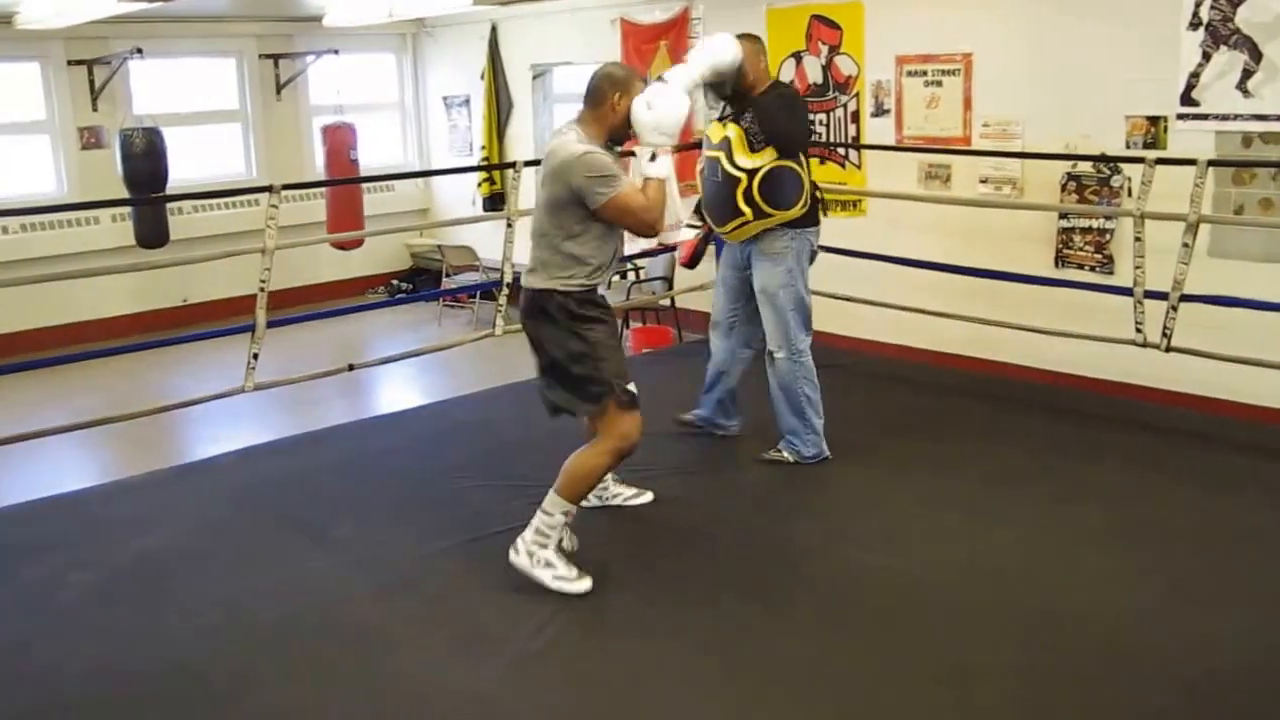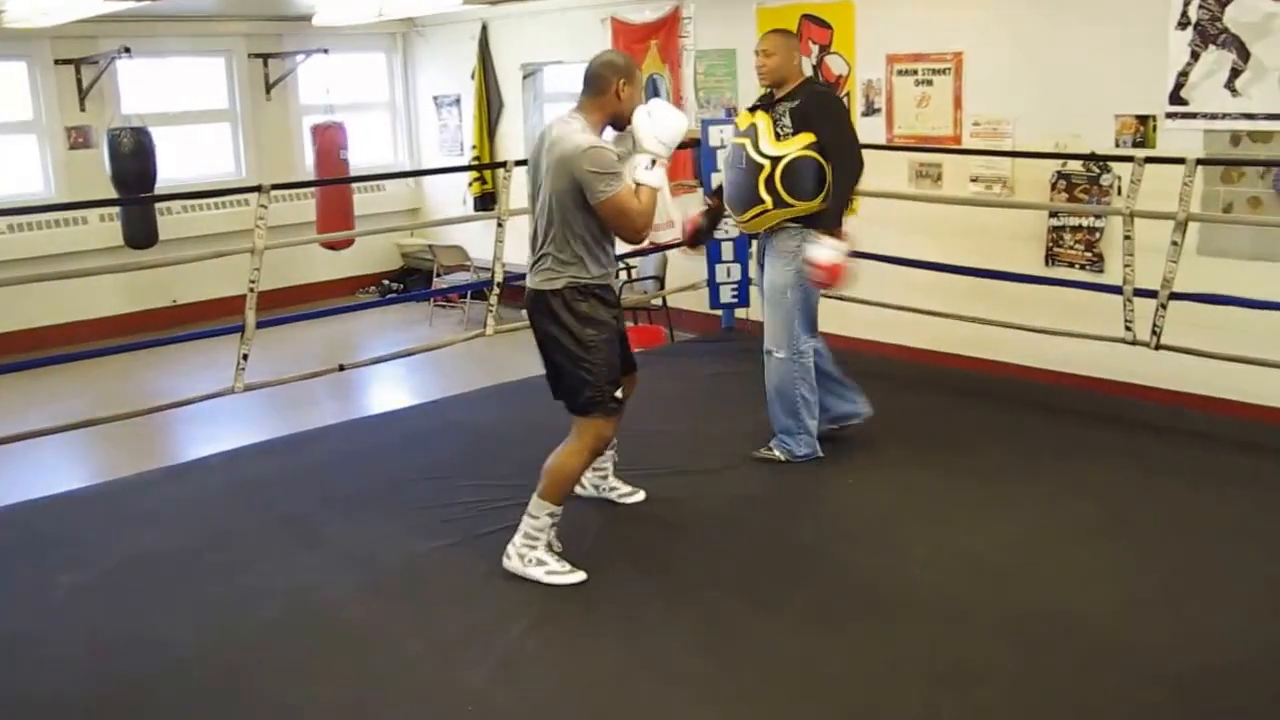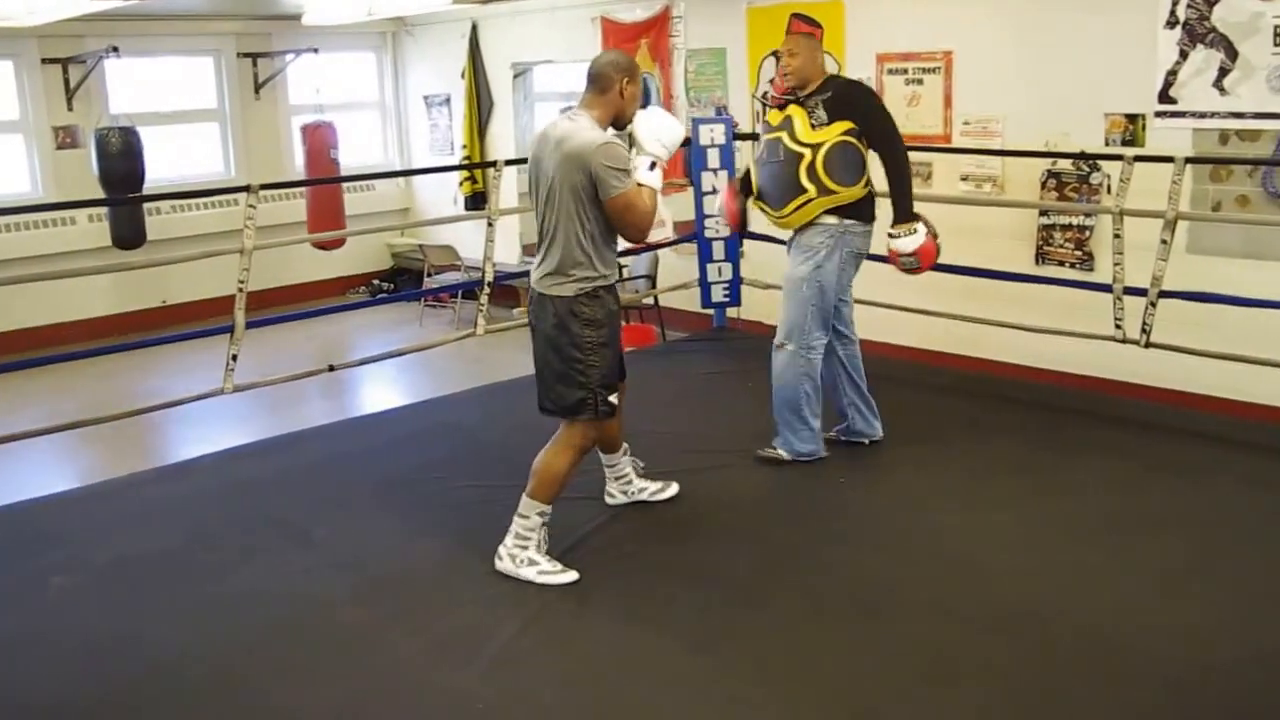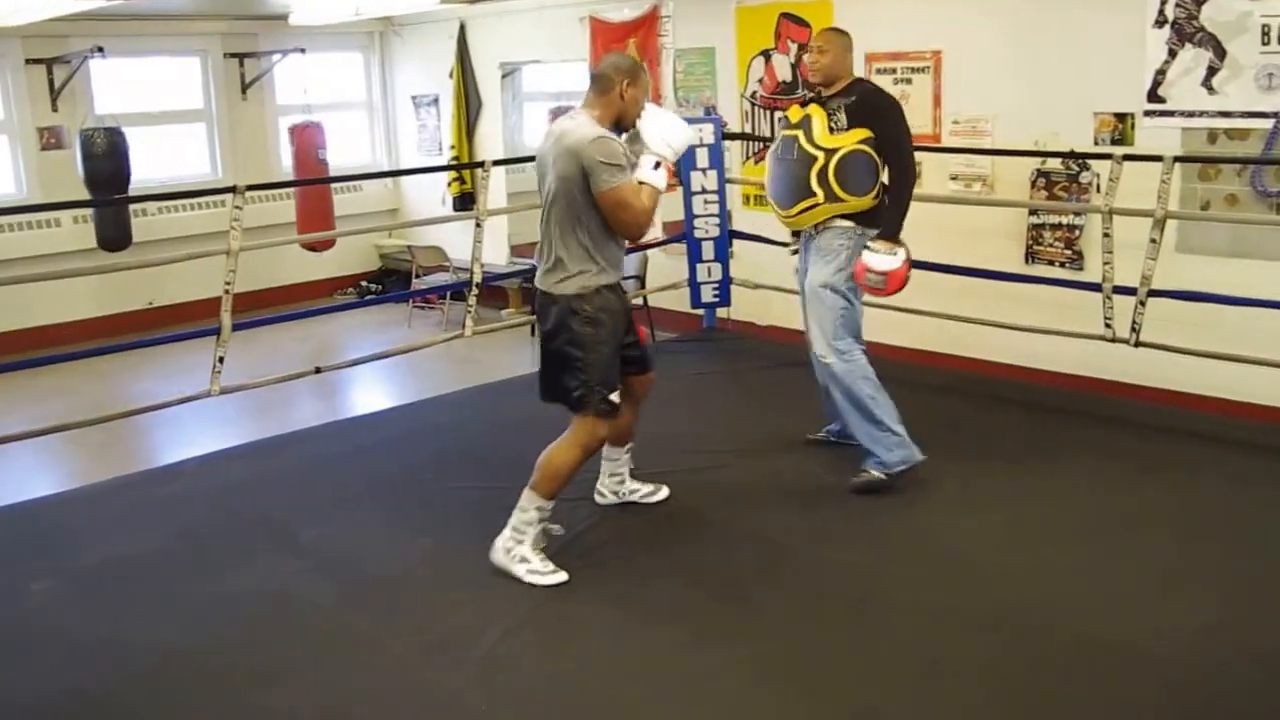
dt=0.3s
person 1, frame 1
left shoulder: (581, 139)
right shoulder: (583, 161)
left elbow: (623, 151)
right elbow: (649, 220)
right wrist: (659, 152)
left hip: (576, 296)
right hip: (561, 304)
left knee: (616, 400)
right knee: (621, 430)
left ankle: (601, 484)
right ankle: (537, 543)
person 1, frame 2
left shoulder: (558, 130)
right shoulder: (590, 152)
right elbow: (635, 228)
left wrist: (640, 161)
right wrist: (652, 161)
left hip: (584, 286)
right hip: (569, 296)
left knee: (621, 380)
right knee: (596, 427)
left ankle: (597, 477)
right ankle: (528, 546)
person 1, frame 3
left shoulder: (551, 133)
right shoulder: (603, 148)
right elbow: (637, 227)
left wrist: (638, 161)
right wrist: (651, 163)
left hip: (561, 287)
right hip: (579, 298)
left knee: (609, 393)
right knee: (579, 428)
left ankle: (623, 482)
right ankle: (519, 546)
person 1, frame 4
left shoulder: (561, 130)
right shoulder: (599, 143)
right elbow: (633, 225)
left wrist: (643, 160)
right wrist: (656, 162)
left hip: (592, 287)
right hip: (580, 297)
left knee: (636, 382)
right knee: (591, 426)
left ankle: (615, 481)
right ankle: (516, 539)
person 2, frame 1
left shoulder: (784, 102)
right shoulder: (729, 109)
left elbow: (793, 143)
left wrist: (750, 93)
right wrist: (702, 225)
left hip: (783, 238)
right hip: (742, 237)
left knee: (785, 344)
right knee: (728, 327)
left ankle: (805, 442)
right ankle: (716, 413)
person 2, frame 2
left shoulder: (819, 100)
right shoulder: (763, 106)
left elbow: (849, 161)
right elbow: (747, 167)
left wrist: (830, 226)
left hip: (801, 234)
right hip: (771, 233)
left knee: (787, 341)
right knee: (787, 334)
left ankle: (796, 441)
right ankle: (843, 406)
person 2, frame 3
left shoulder: (848, 95)
right shoulder: (788, 110)
left elbow: (892, 148)
right elbow: (770, 168)
left wrist: (904, 213)
right wrist: (744, 187)
left hip: (835, 230)
right hip: (809, 231)
left knee: (796, 338)
right knee: (834, 332)
left ankle: (798, 441)
right ankle: (861, 424)
person 2, frame 4
left shoulder: (871, 102)
right shoulder: (810, 106)
left elbow: (903, 168)
left wrist: (887, 235)
right wrist: (800, 237)
left hip: (845, 235)
right hip: (816, 236)
left knee: (834, 346)
right knee: (830, 341)
left ankle: (891, 451)
right ankle: (845, 425)
